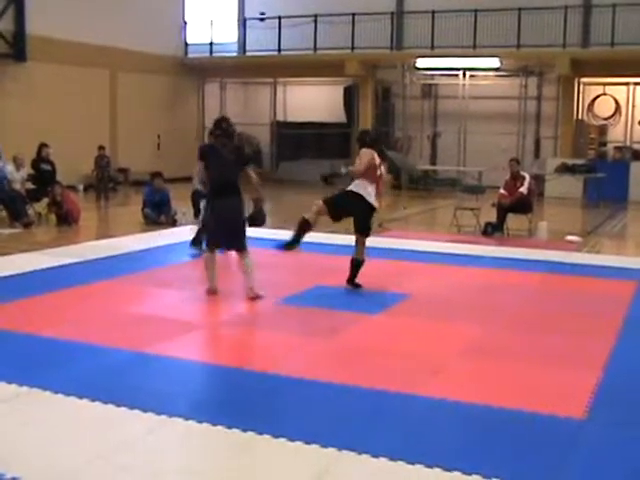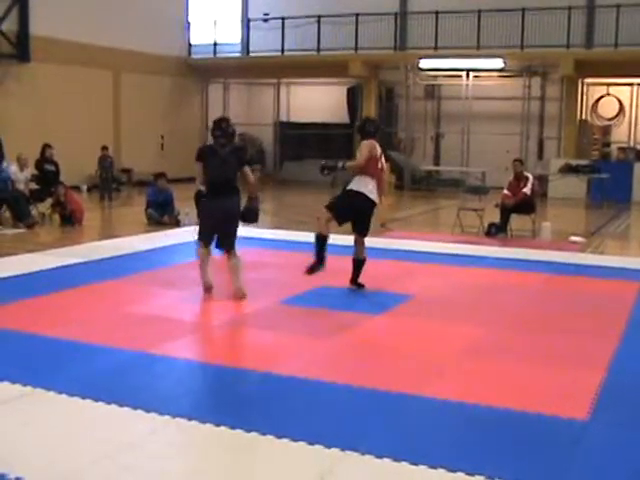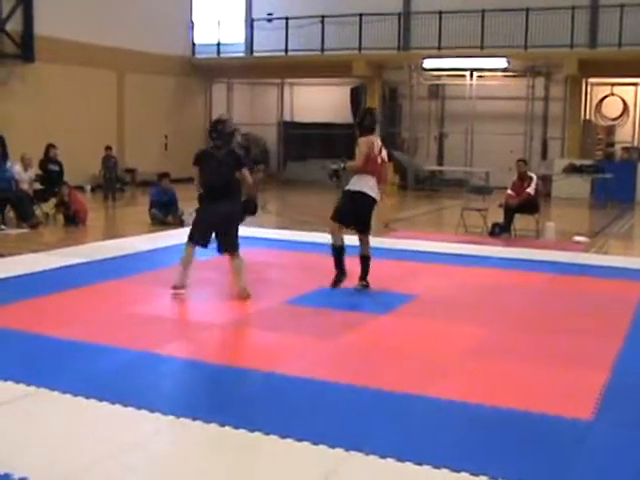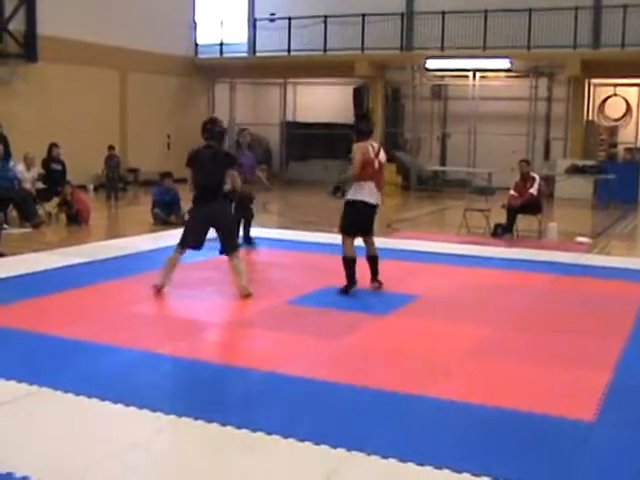
dt=0.1s
person 1, frame 1
left shoulder: (206, 150)
right shoulder: (238, 152)
left elbow: (205, 179)
right elbow: (254, 181)
right wrist: (258, 202)
left hip: (215, 203)
right hip: (234, 202)
left knee: (211, 248)
right knee: (241, 249)
left ankle: (211, 285)
right ankle: (251, 288)
person 1, frame 2
left shoulder: (204, 151)
right shoulder: (238, 152)
left elbow: (201, 181)
right elbow: (251, 180)
right wrist: (253, 200)
left hip: (211, 202)
right hip: (232, 202)
left knee: (204, 244)
right knee: (229, 249)
left ankle: (206, 281)
right ankle: (238, 288)
person 1, frame 3
left shoulder: (202, 156)
right shoulder: (235, 156)
left elbow: (199, 185)
right elbow: (249, 183)
right wrist: (252, 197)
left hip: (208, 206)
right hip: (230, 206)
left knee: (192, 243)
right knee: (232, 251)
left ankle: (181, 281)
right ankle: (242, 289)
person 1, frame 4
left shoulder: (194, 156)
right shoulder: (226, 156)
left elbow: (193, 184)
right elbow: (237, 185)
left hip: (201, 207)
right hip: (221, 207)
left knee: (181, 247)
right knee: (232, 251)
left ankle: (161, 283)
right ankle: (243, 287)
person 2, frame 1
left shoulder: (366, 153)
right shoulder: (381, 166)
left elbow: (359, 170)
right elbow: (380, 193)
left hip: (355, 195)
right hip: (369, 204)
left knee: (316, 208)
right knee: (360, 244)
left ankle: (295, 240)
right ankle: (351, 280)
person 2, frame 2
left shoulder: (367, 144)
right shoulder: (381, 156)
left elbow: (359, 163)
right elbow: (383, 184)
left wrist: (338, 166)
left hip: (357, 191)
right hip: (371, 198)
left knee: (324, 218)
right knee: (360, 241)
left ankle: (319, 259)
right ankle: (355, 280)
person 2, frame 3
left shoulder: (364, 141)
right shoulder: (381, 148)
left elbow: (358, 164)
right elbow: (384, 179)
left wrist: (342, 167)
left hip: (357, 190)
right hip: (372, 195)
left knee: (336, 227)
right knee: (364, 237)
left ankle: (340, 271)
right ankle: (363, 278)
person 2, frame 4
left shoulder: (360, 146)
right shoulder: (379, 149)
left elbow: (355, 172)
left hip: (357, 198)
right hip: (373, 199)
left knee: (347, 239)
right knee: (368, 239)
left ankle: (351, 281)
right ankle: (375, 279)
